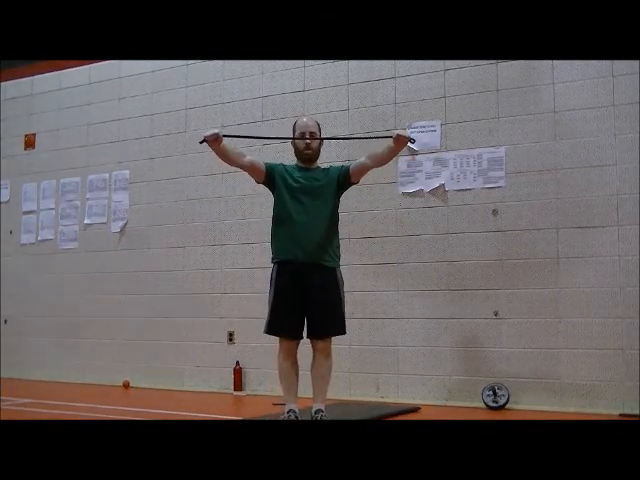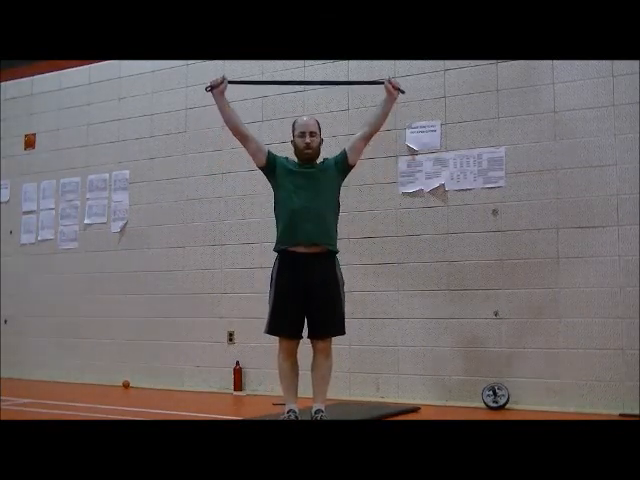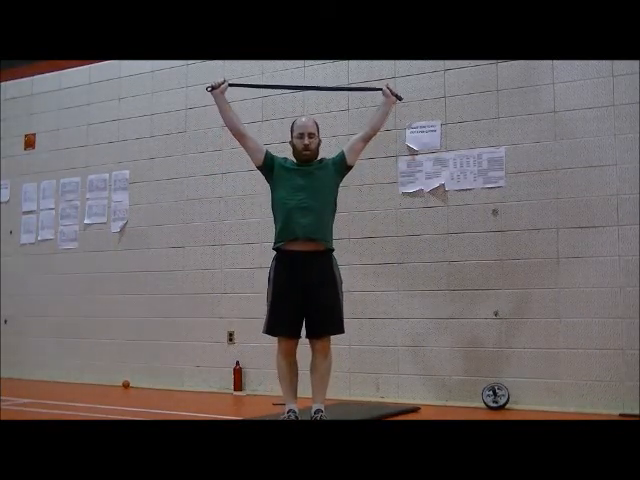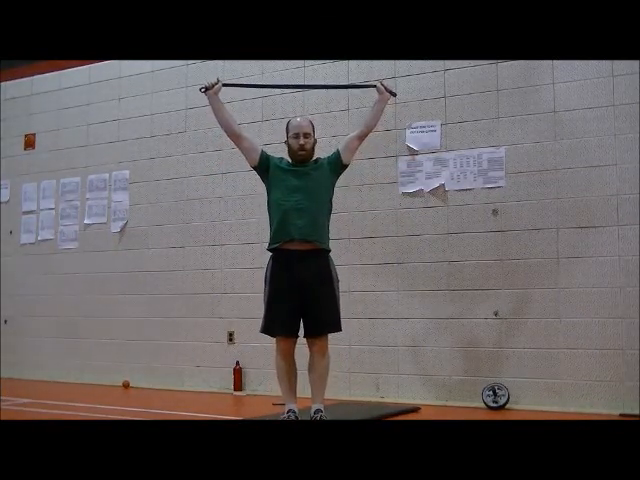
dt=0.5s
person 1, frame 1
left shoulder: (335, 176)
right shoulder: (278, 174)
left elbow: (368, 162)
right elbow: (244, 161)
left wrist: (396, 147)
right wrist: (217, 146)
left hip: (324, 269)
right hip: (286, 269)
left knee: (322, 344)
right knee: (287, 345)
left ankle: (319, 408)
right ankle: (290, 408)
person 1, frame 2
left shoulder: (335, 168)
right shoulder: (278, 168)
left elbow: (366, 133)
right elbow: (242, 134)
left wrist: (390, 97)
right wrist: (219, 96)
left hip: (324, 265)
right hip: (288, 264)
left knee: (322, 344)
right knee: (287, 344)
left ankle: (319, 408)
right ankle: (290, 409)
person 1, frame 3
left shoulder: (333, 168)
right shoulder: (276, 168)
left elbow: (366, 134)
right elbow: (240, 133)
left wrist: (387, 102)
right wrist: (219, 96)
left hip: (322, 263)
right hip: (285, 263)
left knee: (321, 343)
right knee: (286, 344)
left ankle: (318, 409)
right ankle: (290, 409)
person 1, frame 4
left shoulder: (328, 168)
right shoulder: (272, 168)
left elbow: (361, 133)
right elbow: (236, 134)
left wrist: (382, 98)
right wrist: (214, 97)
left hip: (318, 262)
right hip: (282, 263)
left knee: (319, 342)
right knee: (284, 343)
left ankle: (318, 408)
right ankle: (290, 409)
